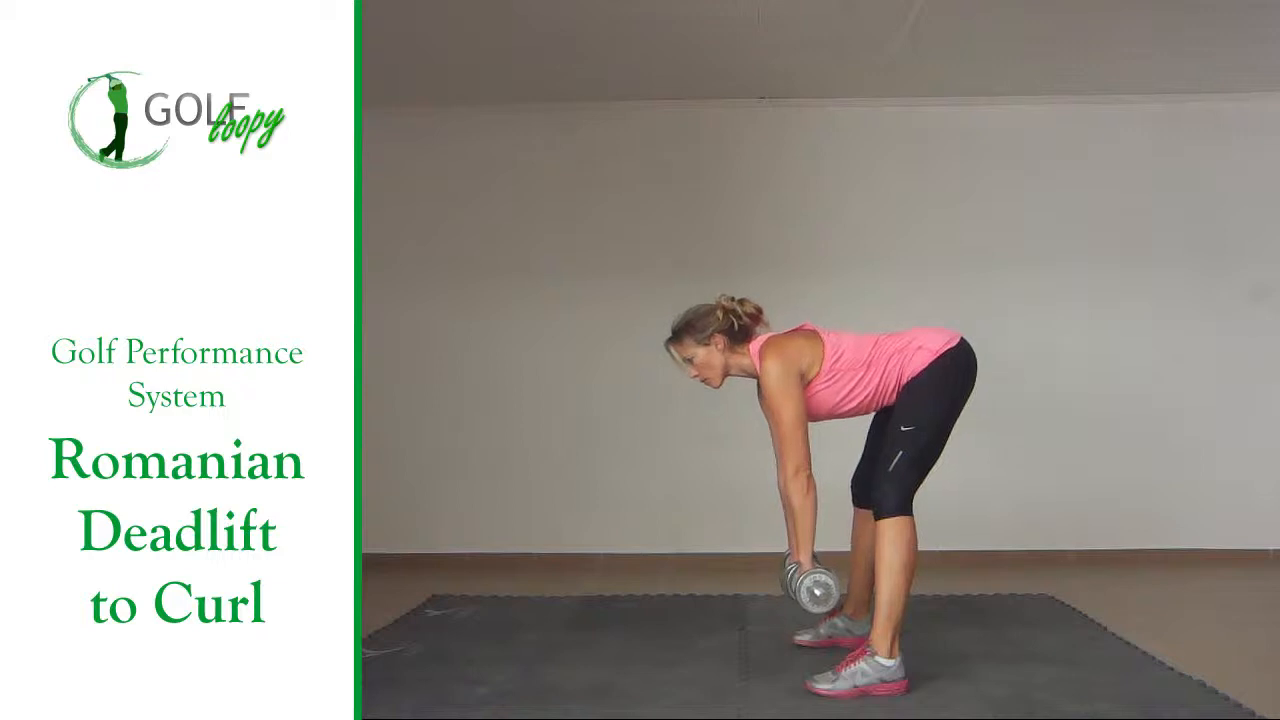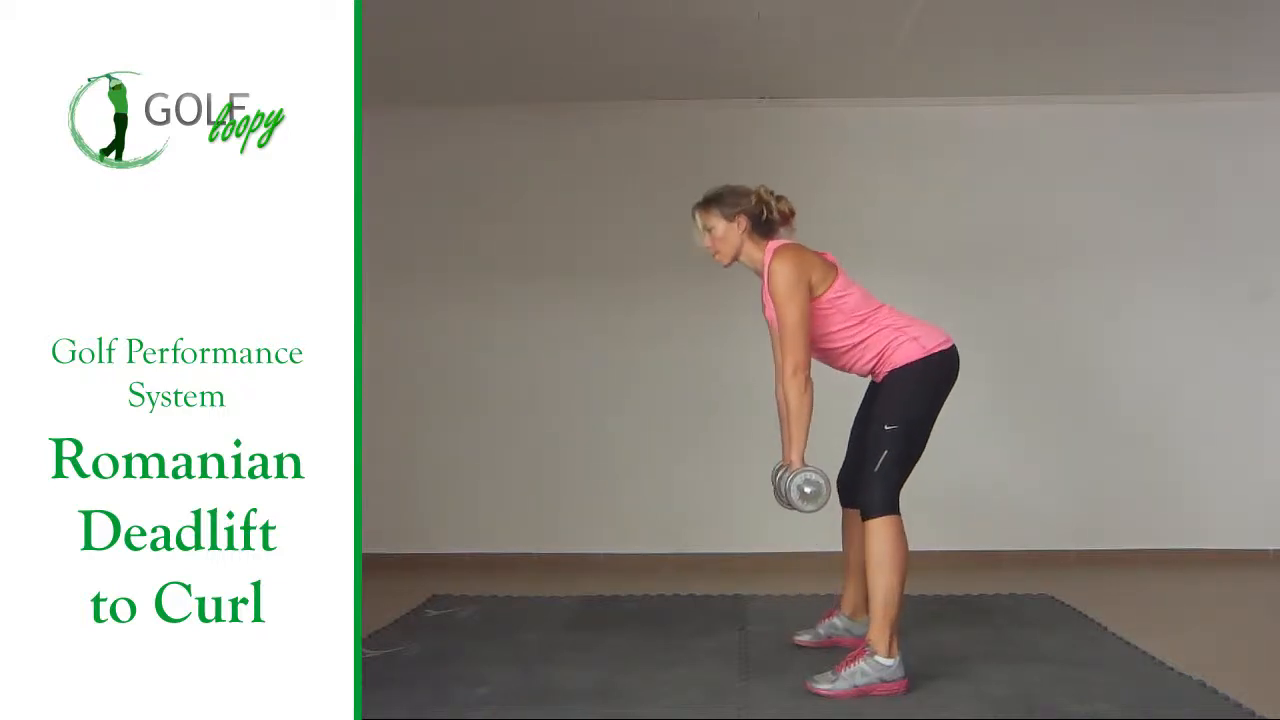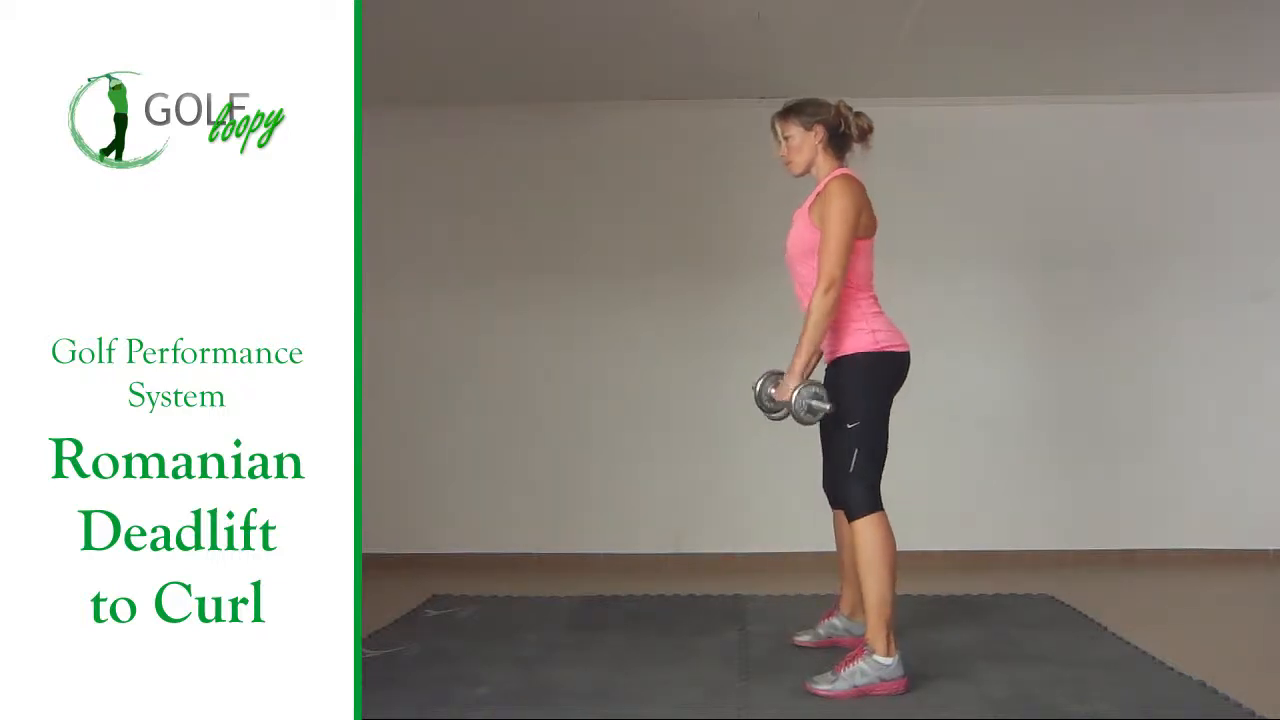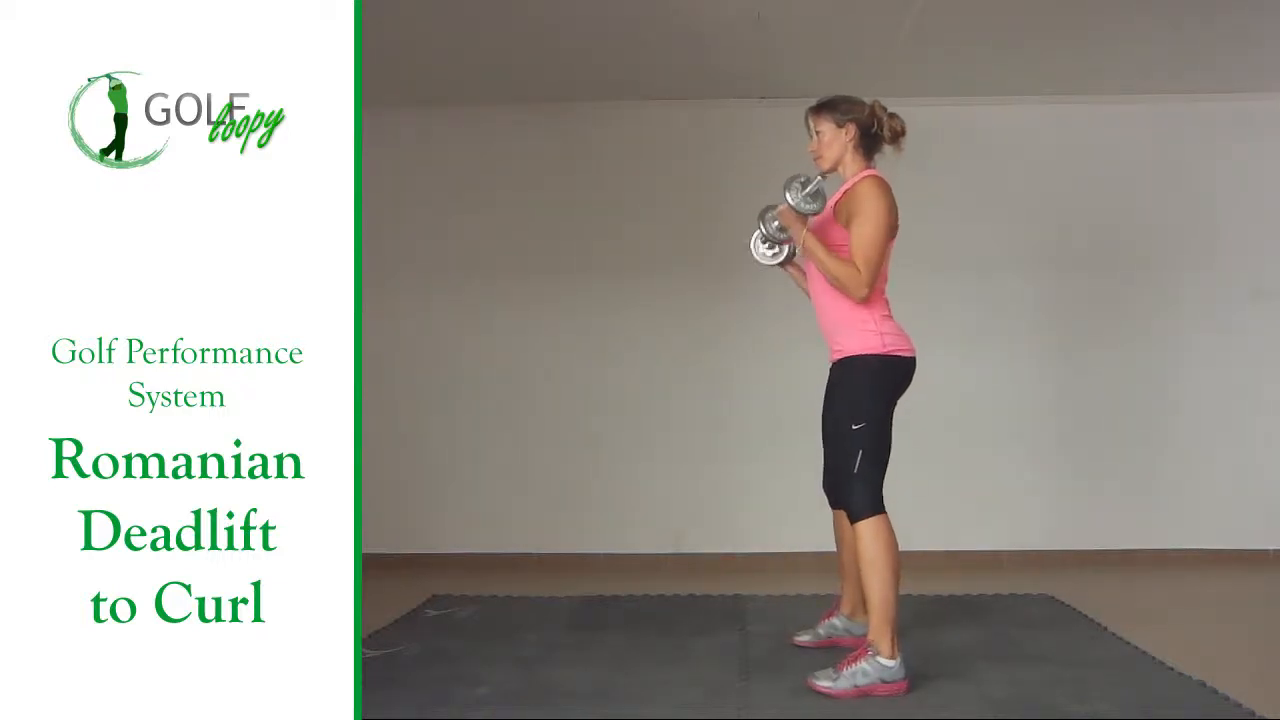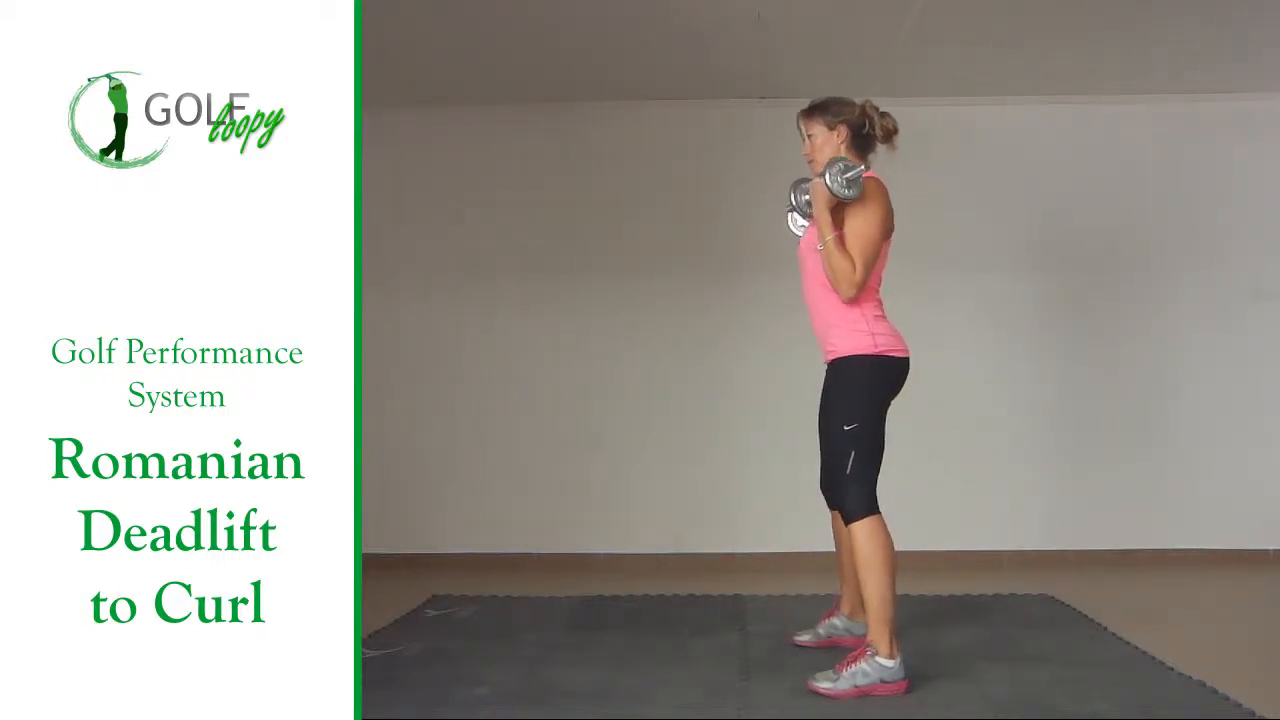
dt=0.7s
person 1, frame 1
left shoulder: (775, 361)
right shoulder: (767, 373)
left elbow: (800, 474)
right elbow: (786, 472)
left wrist: (805, 558)
right wrist: (795, 550)
left hip: (939, 365)
right hip: (916, 374)
left knee: (889, 494)
right knee: (866, 489)
left ankle: (884, 660)
right ankle: (854, 619)
person 1, frame 2
left shoulder: (785, 262)
right shoulder: (771, 279)
left elbow: (798, 373)
right elbow: (785, 378)
left wrist: (797, 459)
right wrist: (788, 458)
left hip: (920, 361)
right hip: (902, 367)
left knee: (875, 495)
right knee: (852, 488)
left ankle: (883, 659)
right ankle: (852, 617)
person 1, frame 3
left shoulder: (841, 189)
right shoulder: (822, 197)
left elbow: (830, 288)
left wrist: (795, 371)
right wrist: (805, 370)
left hip: (866, 357)
right hip: (848, 359)
left knee: (859, 496)
right knee: (840, 490)
left ankle: (882, 658)
right ankle: (851, 616)
person 1, frame 4
left shoulder: (870, 190)
right shoulder: (846, 195)
left elbow: (860, 286)
left wrist: (805, 237)
right wrist: (791, 259)
left hip: (872, 360)
right hip: (853, 361)
left knee: (861, 497)
right knee: (841, 491)
left ankle: (884, 658)
right ankle: (852, 616)
person 1, frame 5
left shoulder: (866, 192)
right shoulder: (842, 197)
left elbow: (850, 285)
left wrist: (824, 218)
right wrist: (812, 224)
left hip: (866, 360)
right hip: (848, 361)
left knee: (856, 496)
right knee: (839, 491)
left ankle: (884, 658)
right ankle: (851, 617)
